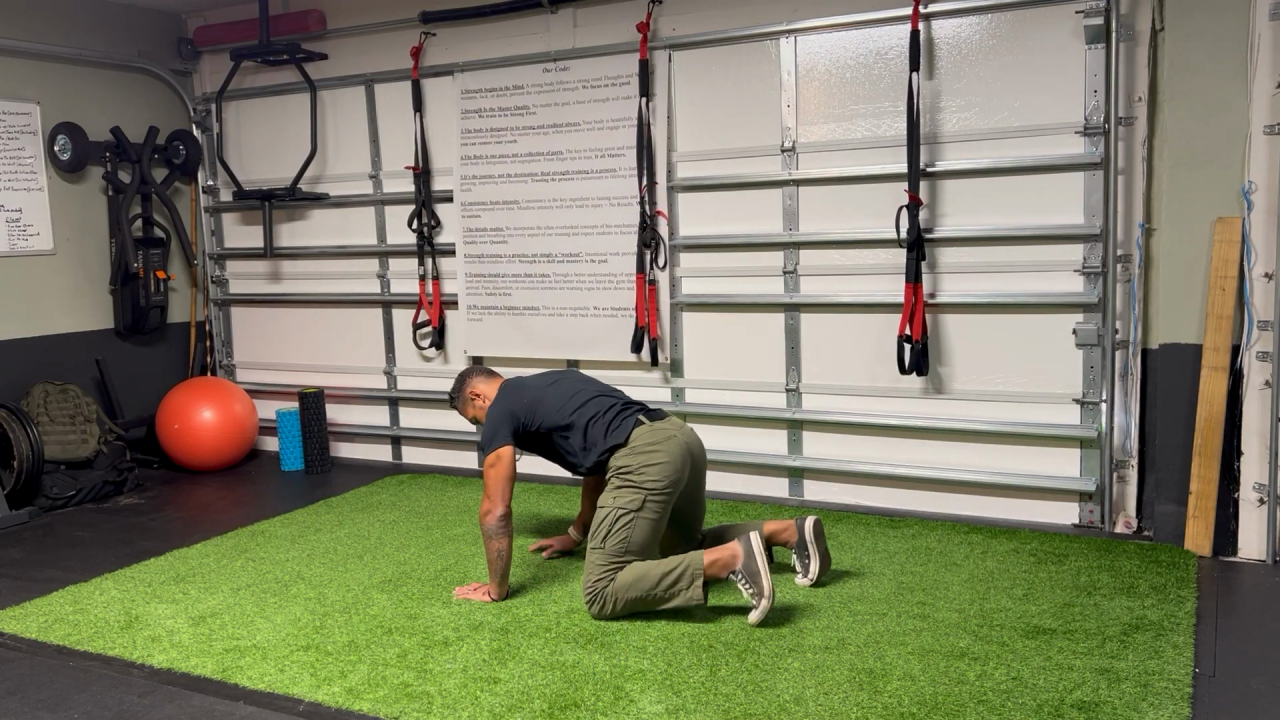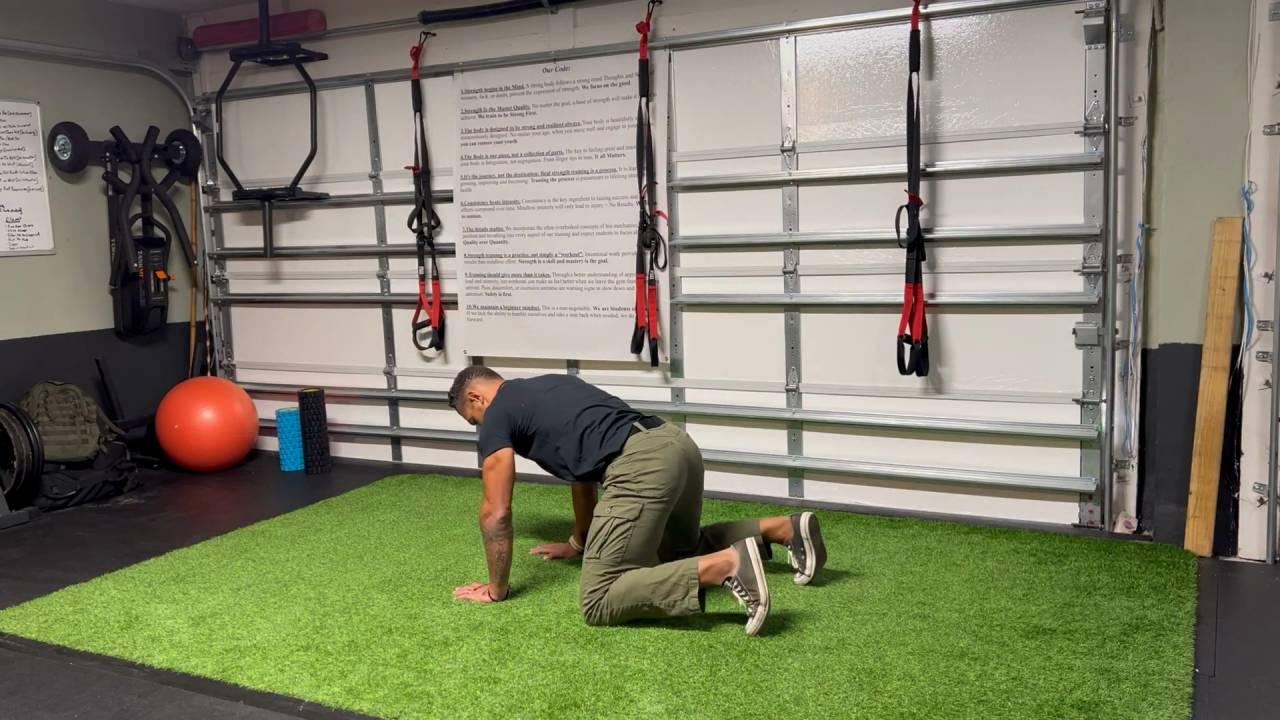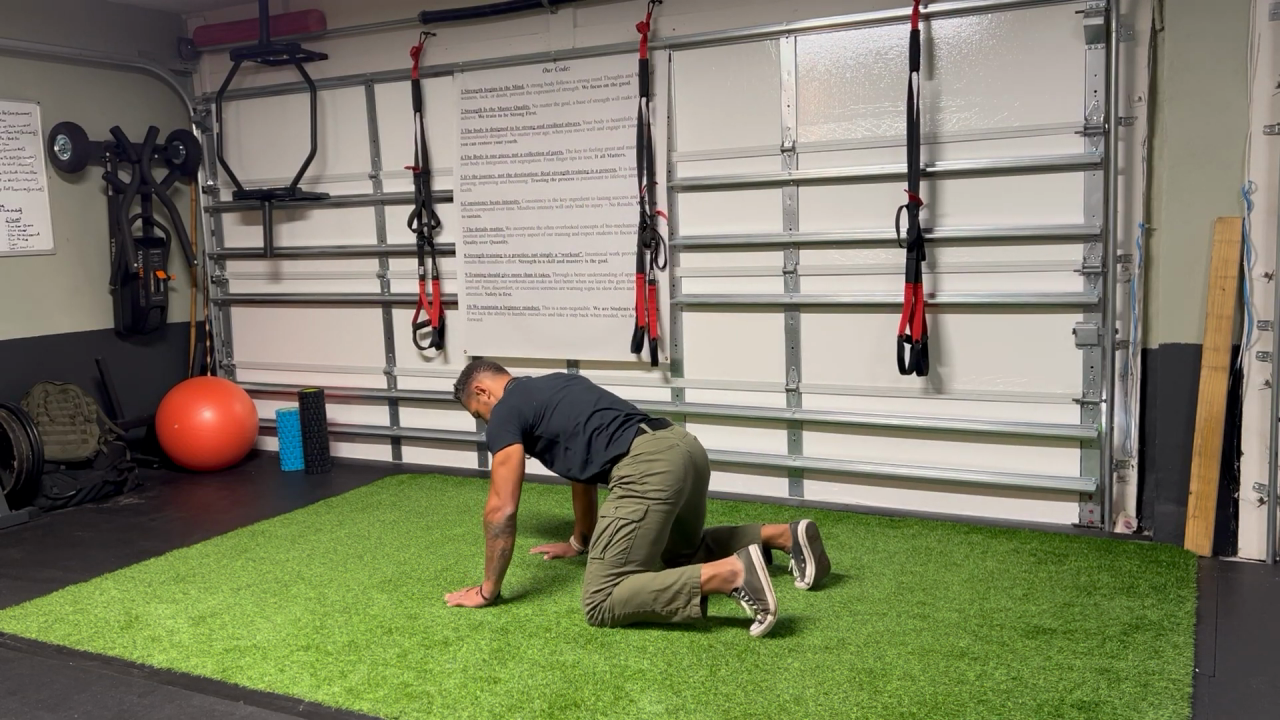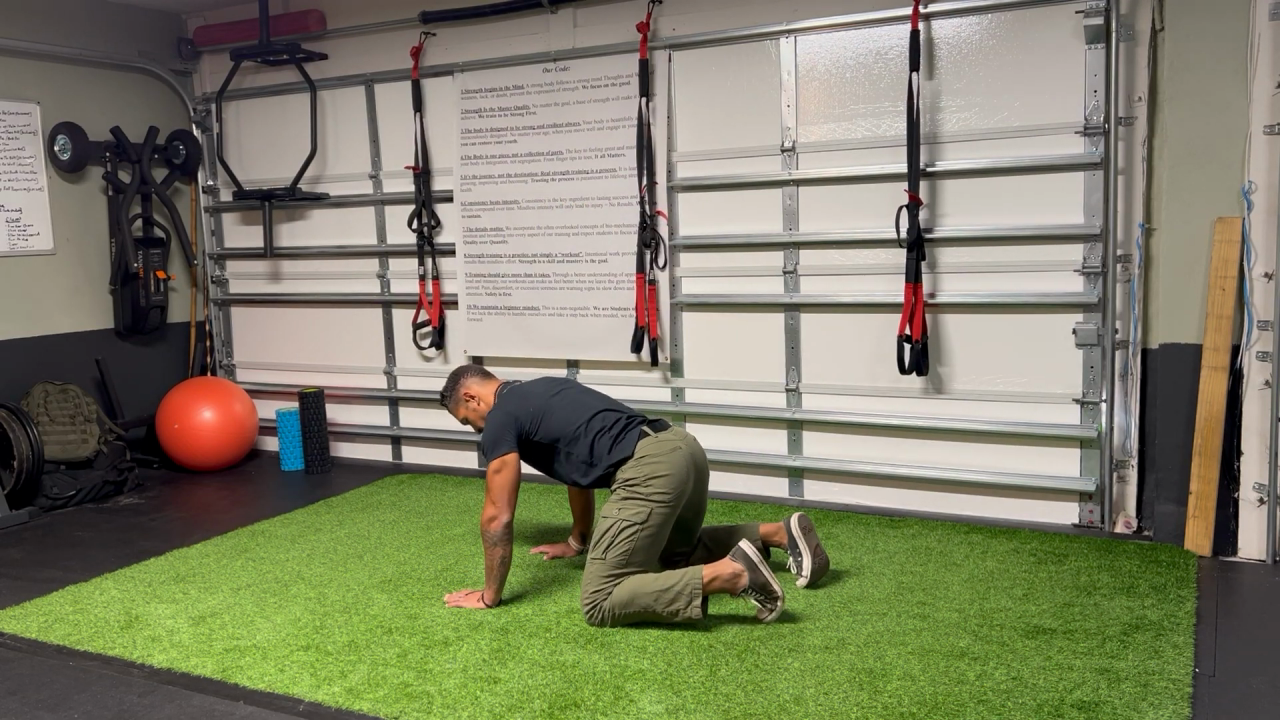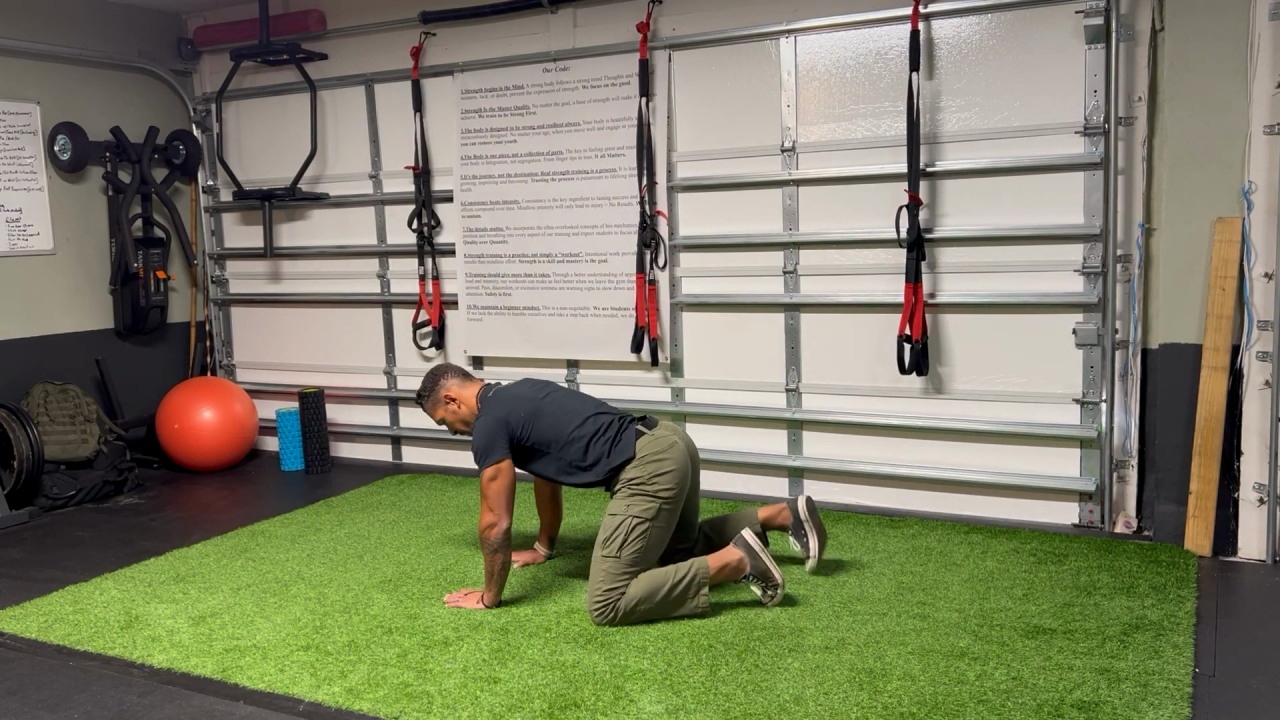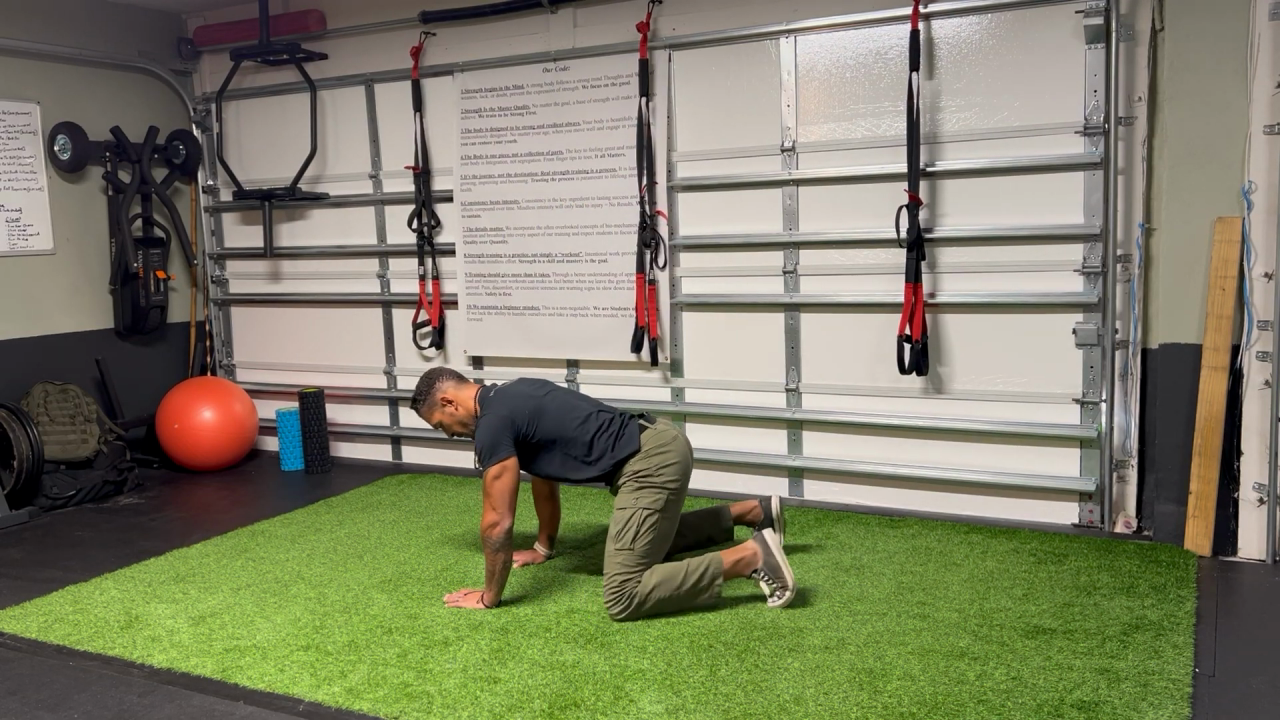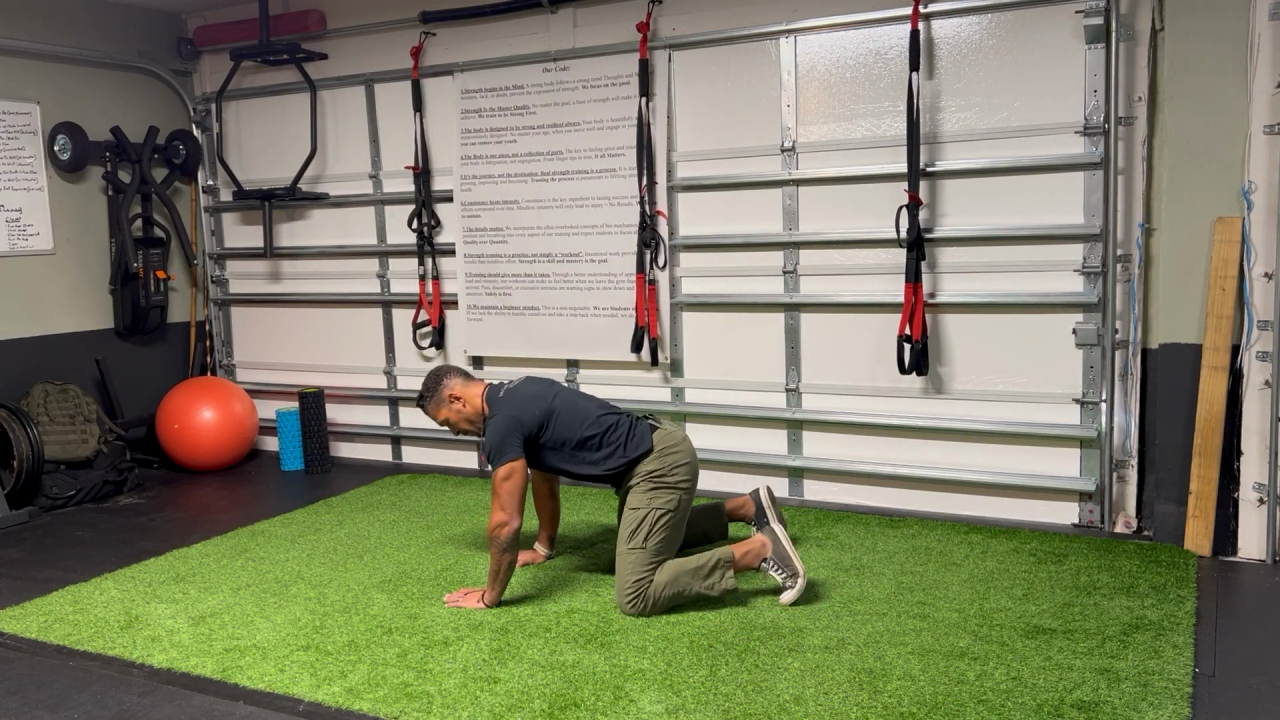
dt=0.4s
person 1, frame 1
left shoulder: (499, 413)
right shoulder: (545, 387)
left elbow: (495, 510)
left wrist: (496, 587)
right wrist: (575, 535)
left hip: (645, 458)
right hip: (680, 438)
left knee: (602, 594)
right knee: (681, 548)
left ankle: (732, 558)
right ankle: (791, 531)
person 1, frame 2
left shoulder: (497, 414)
right shoulder: (549, 387)
left elbow: (495, 511)
left wrist: (497, 588)
right wrist: (577, 542)
left hip: (642, 467)
right hip: (677, 445)
left knee: (598, 603)
right knee: (681, 549)
left ankle: (725, 565)
right ankle: (782, 527)
person 1, frame 3
left shoulder: (506, 411)
right shoulder: (553, 386)
left elbow: (502, 509)
right elbow: (583, 465)
left wrist: (489, 590)
right wrist: (579, 541)
left hip: (647, 469)
right hip: (684, 447)
left knee: (601, 604)
right knee: (682, 552)
left ankle: (728, 573)
right ankle: (785, 536)
person 1, frame 4
left shoulder: (501, 420)
right shoulder: (540, 391)
left elbow: (498, 516)
left wrist: (490, 595)
right wrist: (577, 541)
left hip: (650, 471)
right hip: (681, 448)
left knee: (599, 604)
right knee: (679, 552)
left ankle: (730, 573)
right ankle: (782, 533)
person 1, frame 5
left shoulder: (489, 425)
right shoulder: (518, 396)
left elbow: (495, 523)
right elbow: (547, 476)
left wrist: (490, 596)
right wrist: (542, 548)
left hip: (649, 470)
right hip: (671, 443)
left knee: (607, 606)
right knee: (680, 548)
left ankle: (737, 560)
right ankle: (787, 514)
person 1, frame 6
left shoulder: (493, 424)
right shoulder: (510, 398)
left elbow: (498, 522)
right elbow: (545, 477)
left wrist: (489, 596)
right wrist: (544, 547)
left hip: (650, 462)
right hip: (661, 441)
left knee: (624, 597)
right knee: (653, 538)
left ankle: (753, 556)
right ankle: (753, 512)
person 1, frame 7
left shoulder: (502, 423)
right shoulder: (516, 396)
left elbow: (506, 522)
right elbow: (545, 478)
left wrist: (490, 596)
right wrist: (543, 547)
left hip: (658, 464)
right hip: (661, 447)
left knee: (637, 594)
right knee: (655, 536)
left ankle: (759, 549)
right ankle: (747, 506)
